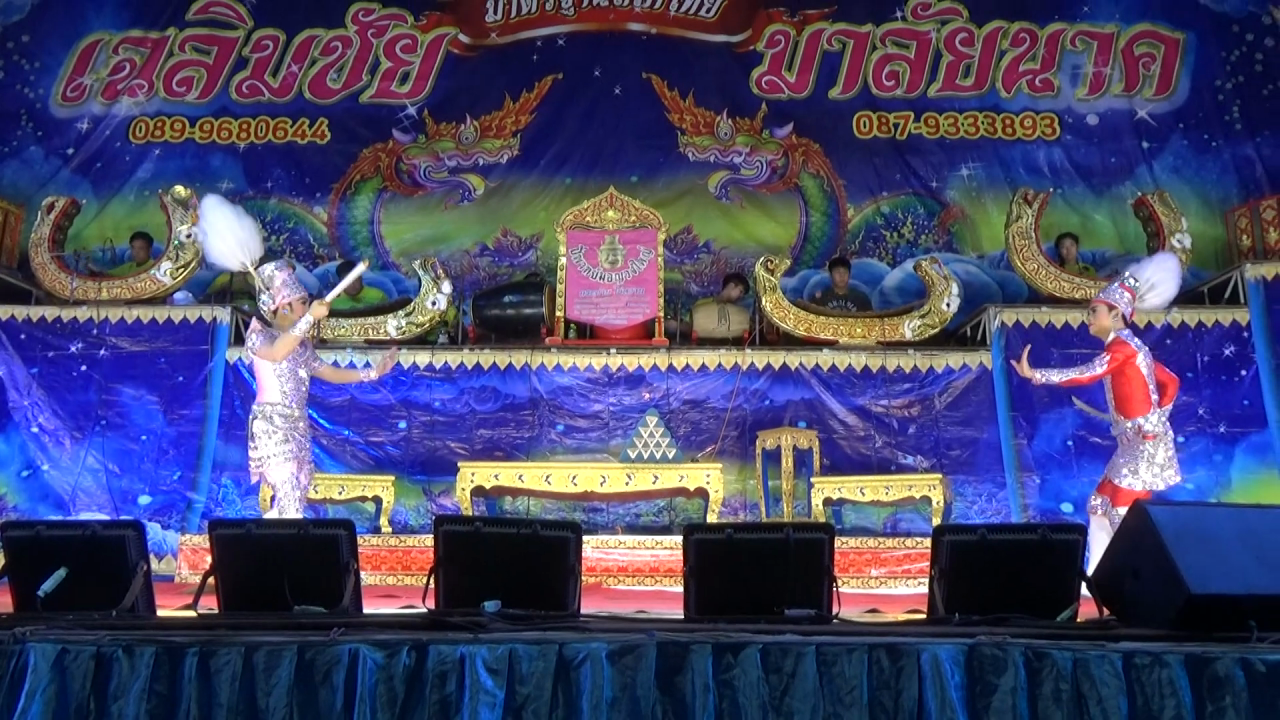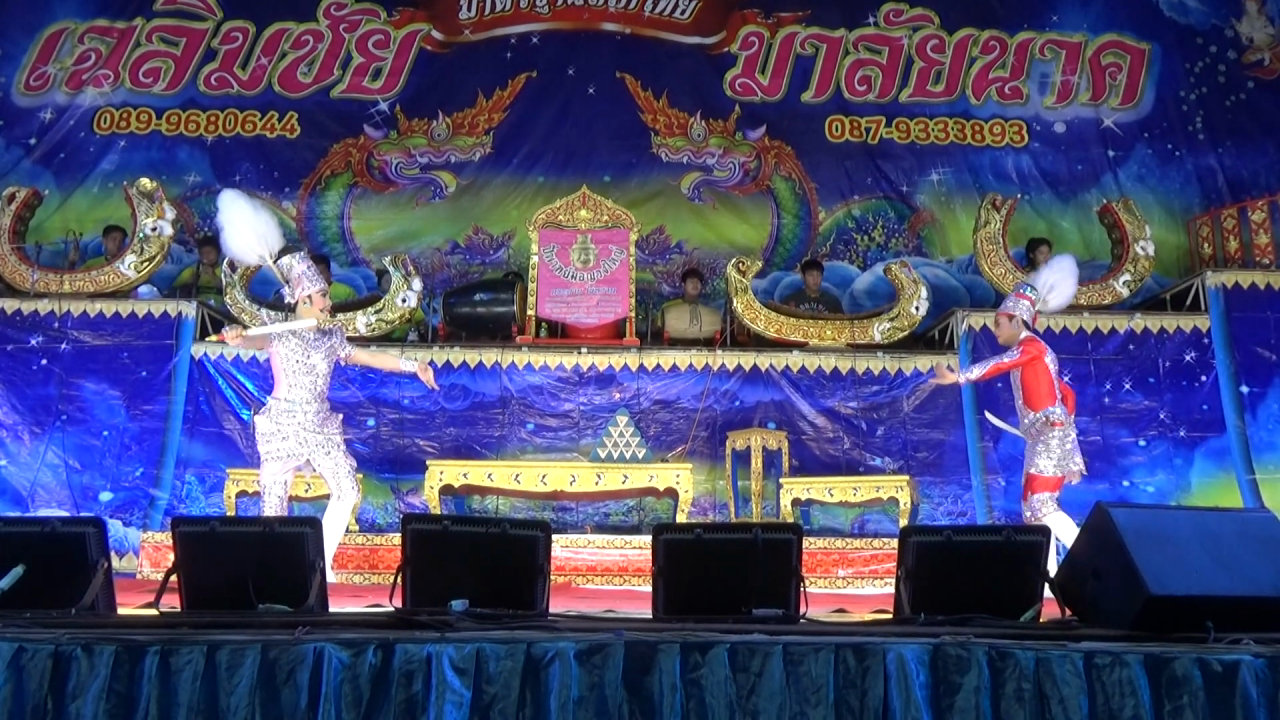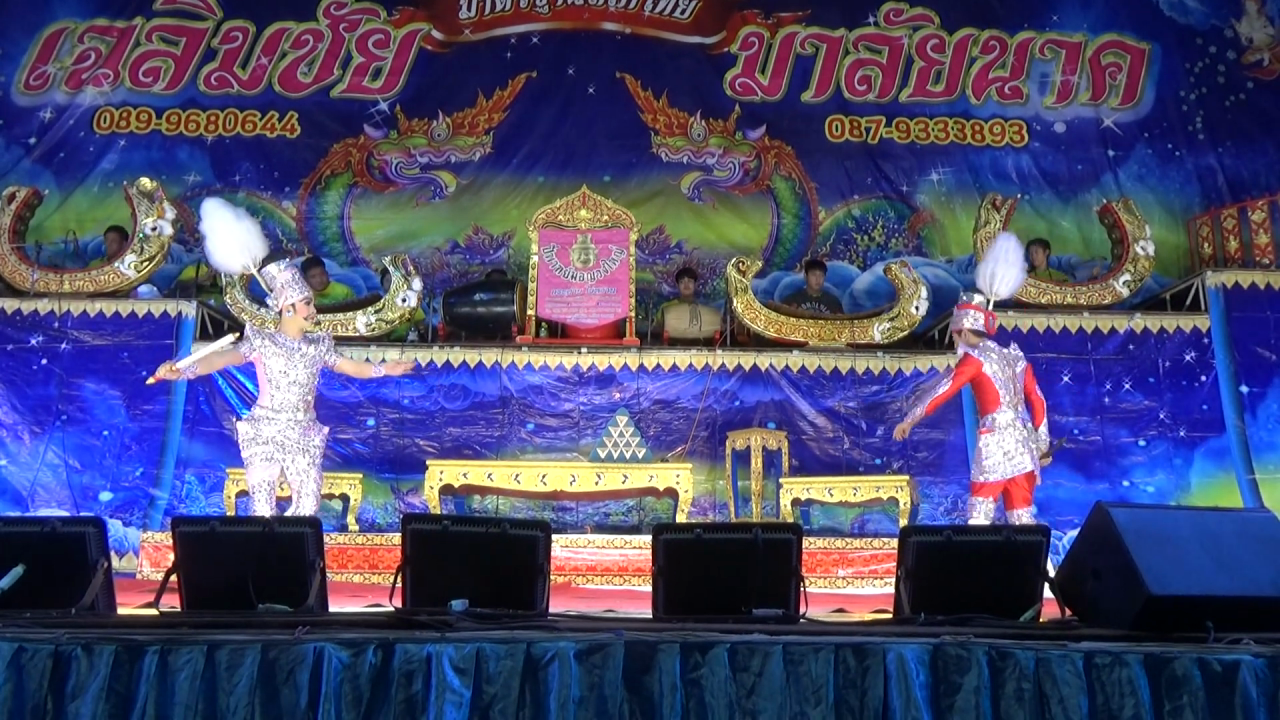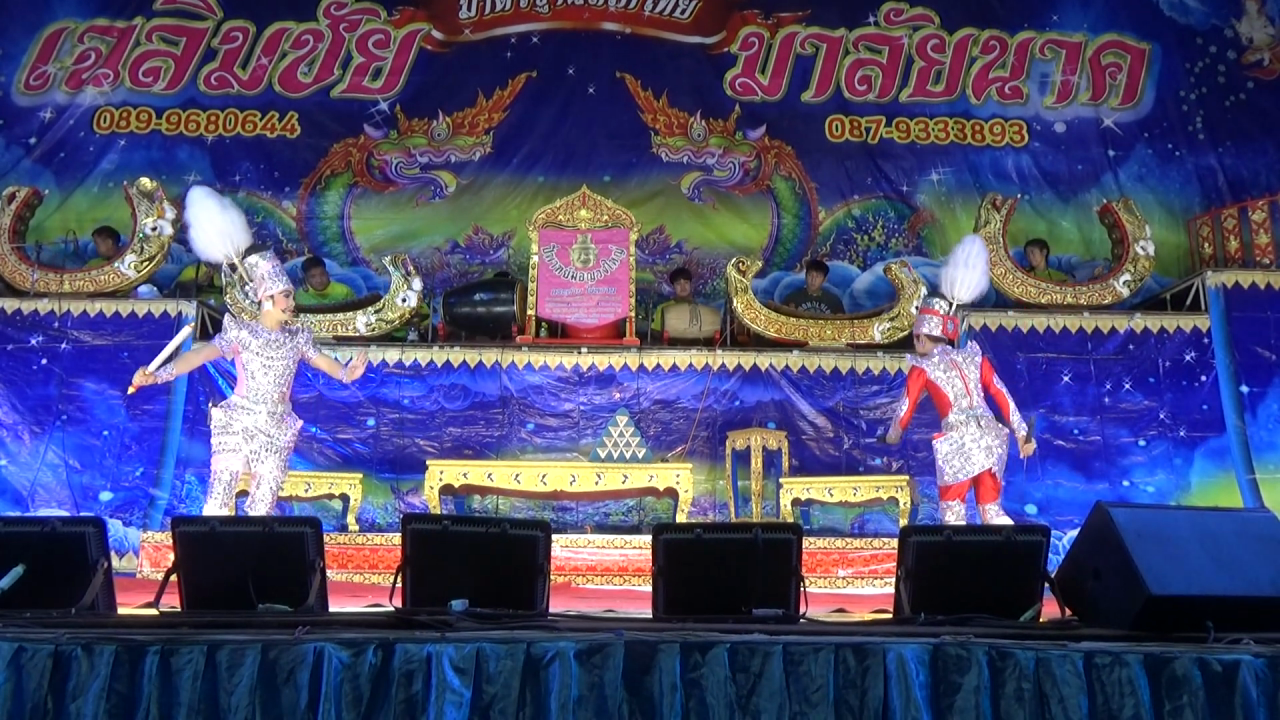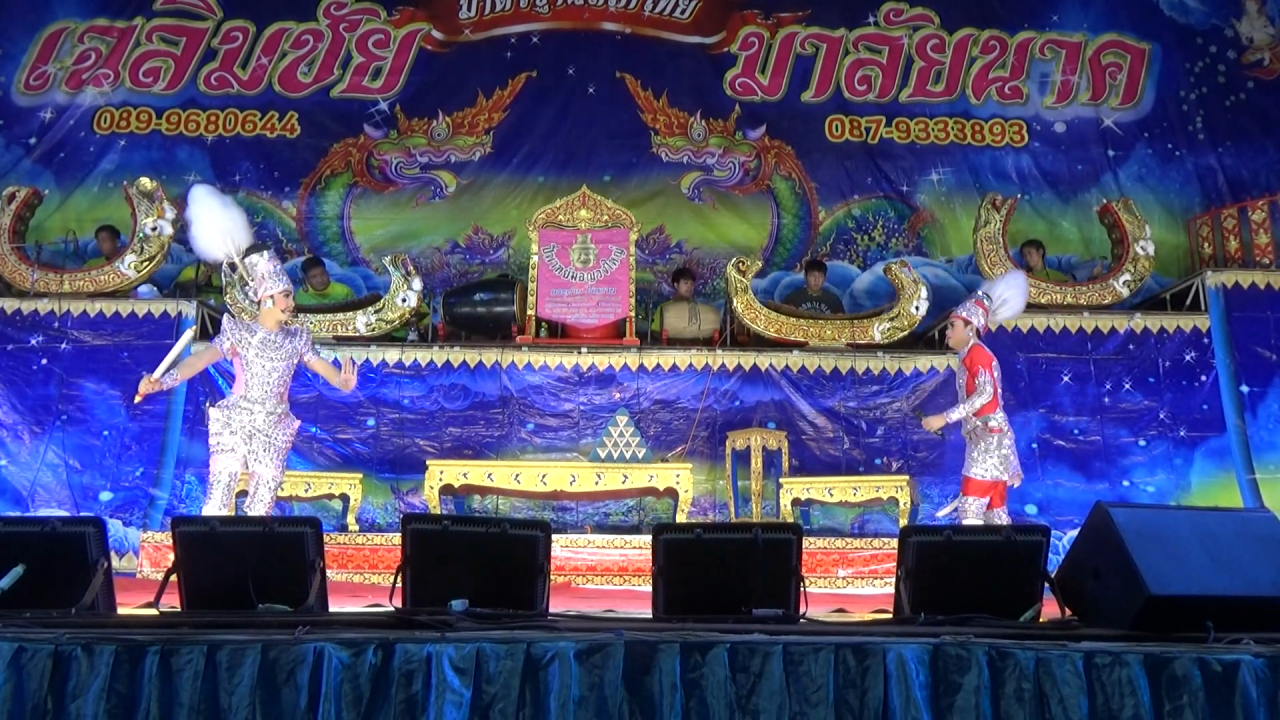
dt=1s
person 1, frame 1
left shoulder: (1122, 346)
right shoulder: (1128, 348)
left elbow: (1087, 373)
right elbow: (1170, 382)
left wrist: (1035, 375)
right wrist: (1157, 419)
left hip: (1145, 445)
right hip: (1133, 445)
left knee: (1122, 515)
right knee: (1099, 506)
right ankle: (1096, 576)
person 1, frame 2
left shoulder: (1033, 346)
right shoulder: (1028, 354)
left elbow: (999, 364)
right elbow: (1068, 394)
left wrist: (958, 377)
right wrist: (1064, 429)
left hip: (1051, 439)
right hip: (1042, 441)
left knee: (1042, 506)
right knee: (1034, 510)
right ankle: (1051, 574)
person 1, frame 3
left shoulder: (972, 358)
right shoulder: (1016, 356)
left elbow: (941, 393)
right elbow: (1037, 401)
left wrist: (909, 420)
right wrist: (1043, 443)
left hip: (996, 441)
right hip: (1023, 440)
left knee: (979, 511)
right knee: (1021, 515)
person 1, frame 4
left shoulder: (922, 366)
right shoulder: (973, 354)
left elbow: (905, 411)
right elbow: (1000, 393)
left wrist: (893, 434)
right wrist: (1021, 432)
left hip: (957, 442)
right hip: (988, 439)
left knee: (953, 515)
right knee: (991, 510)
person 1, frame 5
left shoulder: (976, 351)
right shoulder: (971, 358)
left elbow: (985, 394)
left wrist: (944, 418)
left hip: (989, 441)
right hip: (984, 443)
left knee: (970, 510)
right knee: (995, 515)
person 2, frame 1
left shoulder: (303, 347)
right shoulder: (259, 334)
left elbow: (333, 373)
right elbow: (277, 353)
left wrist: (375, 371)
right wrist: (310, 317)
left hip: (298, 427)
right hip: (272, 427)
left knee: (295, 501)
right knee: (291, 502)
person 2, frame 2
left shoulder: (331, 337)
right shoulder: (279, 332)
left elbow: (371, 358)
right elbow: (257, 341)
left wrist: (413, 366)
right wrist: (239, 337)
left hip: (321, 426)
right hip: (284, 425)
left knee: (346, 489)
right knee: (274, 498)
left ankle: (322, 561)
person 2, frame 3
left shoulder: (318, 346)
right shoulder: (261, 342)
left elbow: (350, 367)
right elbow: (222, 359)
left wrist: (382, 369)
right wrist: (183, 371)
left hip: (304, 437)
right hip: (265, 434)
left knee: (307, 508)
right knee: (264, 510)
person 2, frame 4
left shoulder: (297, 338)
right shoulder: (240, 332)
left elbow: (324, 362)
right elbow: (201, 354)
left wrist: (347, 373)
right wrist: (158, 375)
left hip: (276, 432)
right hip: (238, 424)
left knee: (263, 503)
right knee: (219, 497)
person 2, frame 5
left shoulder: (296, 337)
right shoulder: (240, 331)
left elbow: (320, 365)
right elbow: (205, 356)
left wrist: (343, 380)
right wrist: (163, 381)
left hip: (274, 432)
right hip: (236, 425)
left knee: (262, 504)
right knee: (219, 498)
